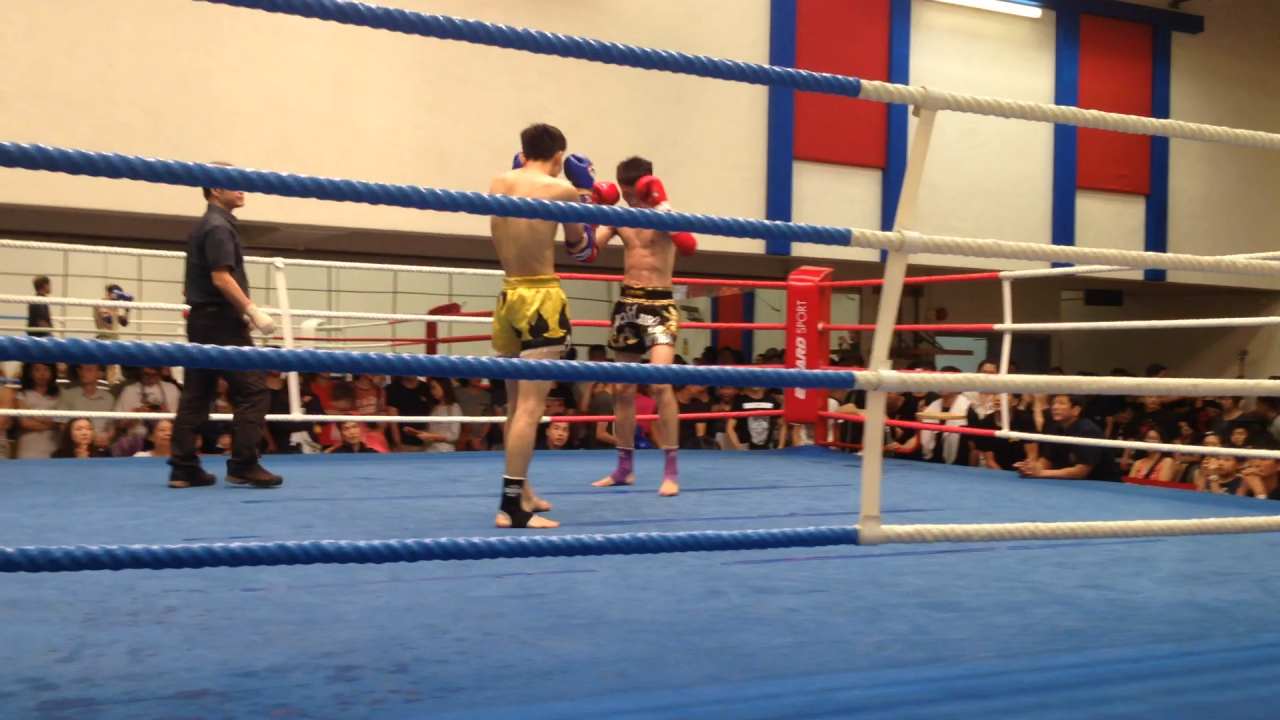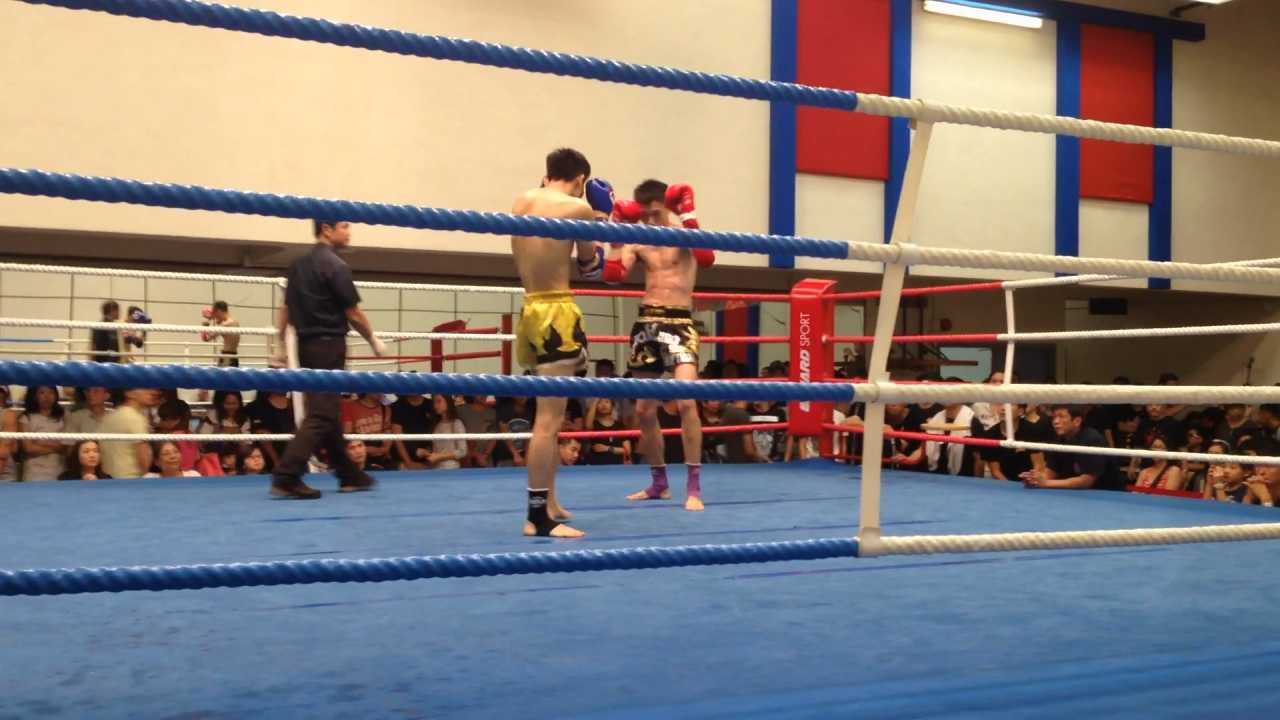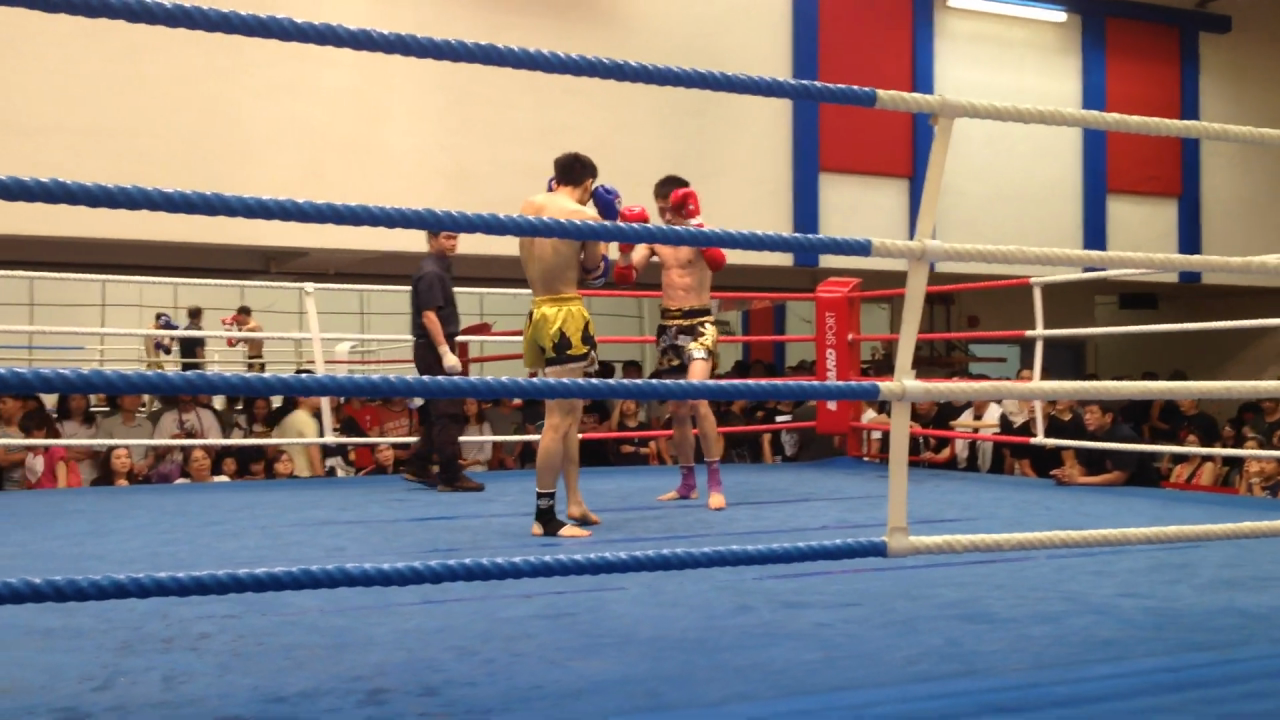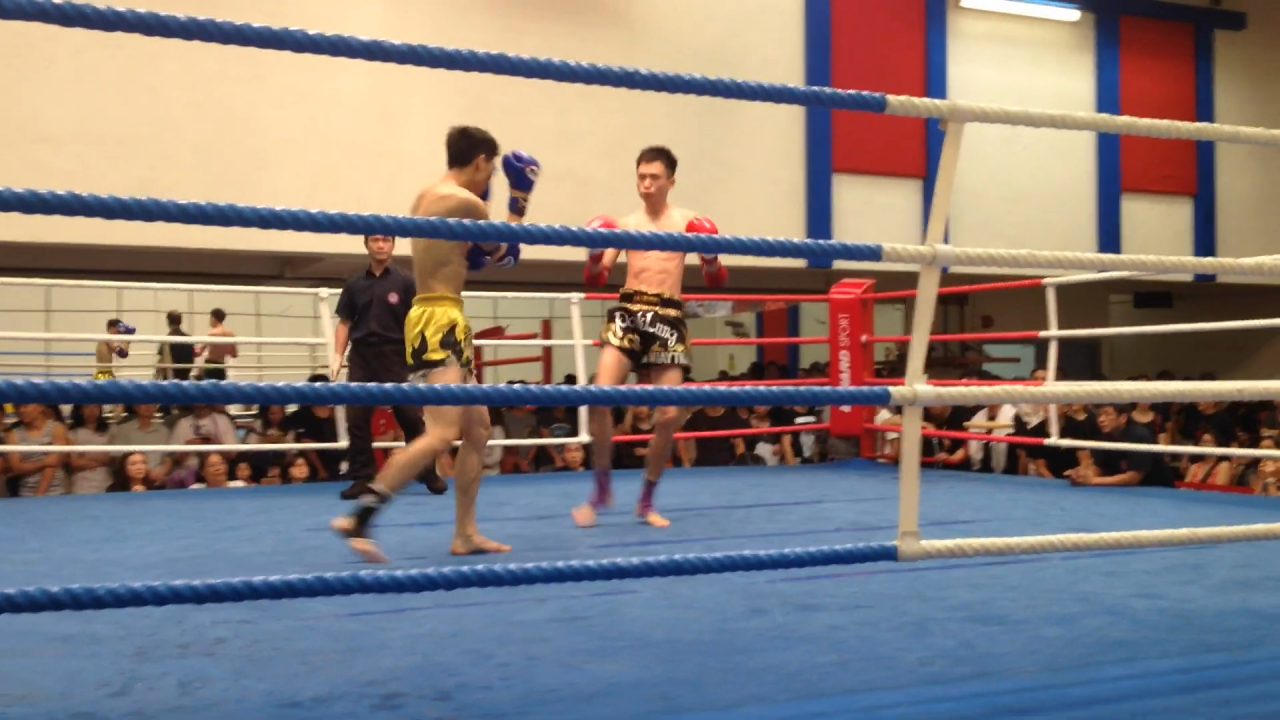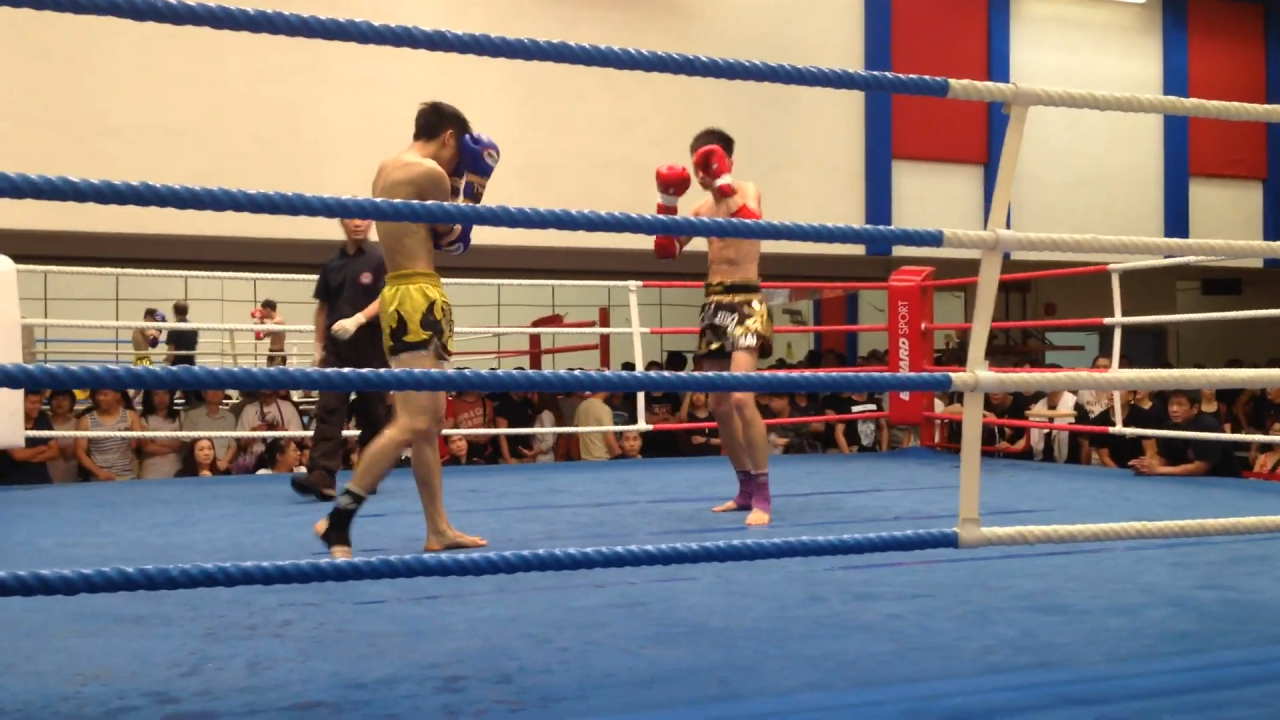
dt=1s
person 1, frame 1
left shoulder: (500, 183)
right shoulder: (561, 189)
right elbow: (582, 248)
right wrist: (583, 191)
left hip: (510, 296)
right hip: (541, 298)
left knee: (517, 405)
right knee: (530, 407)
left ankle: (521, 491)
right ankle: (511, 507)
person 1, frame 2
left shoulder: (523, 201)
right shoulder: (578, 208)
right elbow: (592, 268)
right wrist: (601, 215)
left hip: (531, 311)
right hip: (556, 313)
left knee: (549, 414)
right knee: (549, 420)
left ankle: (548, 500)
right ankle: (538, 516)
person 1, frame 3
left shoulder: (530, 206)
right shoulder: (586, 217)
right elbow: (596, 274)
right wrist: (607, 224)
left hip: (540, 314)
right hip: (566, 317)
left knee: (569, 416)
right knee: (558, 421)
left ankle: (575, 504)
right ankle: (544, 515)
person 1, frame 4
left shoulder: (426, 197)
right shoulder: (468, 202)
right elbow: (504, 255)
right wrist: (520, 197)
left hip: (443, 322)
right hip: (438, 322)
left knee: (478, 429)
right knee: (442, 434)
left ankle: (466, 533)
right ankle: (358, 518)
person 1, frame 5
left shoulder: (388, 169)
right shoulder: (428, 172)
right elbow: (454, 240)
left wrist: (452, 181)
right wrist: (477, 178)
left hip: (409, 300)
right hip: (416, 300)
left knee: (429, 424)
right knee: (411, 425)
left ankle: (439, 529)
right ankle: (337, 521)
person 2, frame 1
left shoulder: (662, 214)
left elbow: (688, 247)
left wrist: (660, 204)
left hip: (659, 304)
right hip: (627, 304)
left knee: (660, 384)
right knee: (624, 390)
left ankle: (671, 470)
right ankle: (624, 468)
person 2, frame 2
left shoulder: (683, 233)
right shoulder: (639, 241)
left elbow: (707, 258)
right elbow: (613, 274)
left wrist: (687, 215)
left hip: (678, 323)
right hip: (646, 324)
left knee: (685, 401)
right knee: (644, 409)
left ankle: (693, 487)
right ankle: (659, 483)
person 2, frame 3
left shoulder: (701, 233)
right shoulder: (654, 239)
left elbow: (717, 263)
right elbow: (624, 277)
left wrist: (694, 219)
right wrist: (627, 240)
left hip: (698, 323)
right hip: (668, 325)
left knee: (697, 398)
right knee: (677, 409)
left ankle: (715, 483)
right ankle: (687, 482)
person 2, frame 4
left shoulder: (688, 221)
right shoulder: (625, 224)
left elbow: (717, 280)
right elbow: (595, 279)
left wrist: (709, 254)
right wrist: (595, 256)
left hip: (668, 317)
right hip: (628, 312)
left knee: (668, 417)
right knee: (601, 399)
left ankle: (647, 502)
right ankle: (600, 492)
person 2, frame 5
left shoulder: (745, 192)
right shoulder: (703, 208)
left elbow: (752, 225)
right elbow: (666, 251)
left wrist: (723, 178)
right wrist: (668, 201)
left hip: (745, 301)
right hip: (713, 303)
left knee: (741, 397)
right knee: (719, 405)
left ankle: (762, 498)
right ankle: (746, 490)
person 3, frame 1
left shoulder: (208, 226)
right shoulder: (219, 227)
right elbow: (221, 278)
left wrist: (246, 307)
right wrist: (253, 311)
left hip: (201, 320)
right hip: (220, 320)
left knee: (196, 394)
right knee: (252, 389)
left ankle: (183, 468)
right ankle: (243, 465)
person 3, frame 2
left shoulder: (298, 265)
right shoulder: (335, 266)
left elbow: (286, 309)
right elbow: (353, 313)
left wrist: (280, 345)
right wrist: (374, 341)
left hip: (307, 345)
right hip: (328, 345)
left knee: (328, 412)
right knee: (320, 415)
left ankle: (349, 474)
right ankle: (287, 477)
person 3, frame 3
left shoulder: (438, 270)
right shoulder: (431, 272)
right elbow: (428, 316)
right wrist: (446, 352)
left hip: (432, 349)
right hip: (434, 349)
left knee: (436, 411)
right knee: (448, 413)
left ankle: (418, 465)
right ankle: (450, 476)
person 3, frame 4
left shoulder: (405, 281)
right shoulder: (355, 285)
right elbow: (344, 322)
right wrist: (337, 356)
left hip: (393, 355)
right hip: (362, 357)
left knee: (409, 415)
right knee: (357, 420)
left ankle: (428, 471)
right ankle: (362, 478)
person 3, frame 5
left shoulder: (381, 259)
right shoulder: (332, 265)
right elbow: (323, 307)
left wrist: (357, 320)
right wrist: (319, 347)
left hip: (371, 345)
right hip: (337, 346)
left knee: (373, 415)
right knee: (327, 409)
right ankle: (321, 476)
